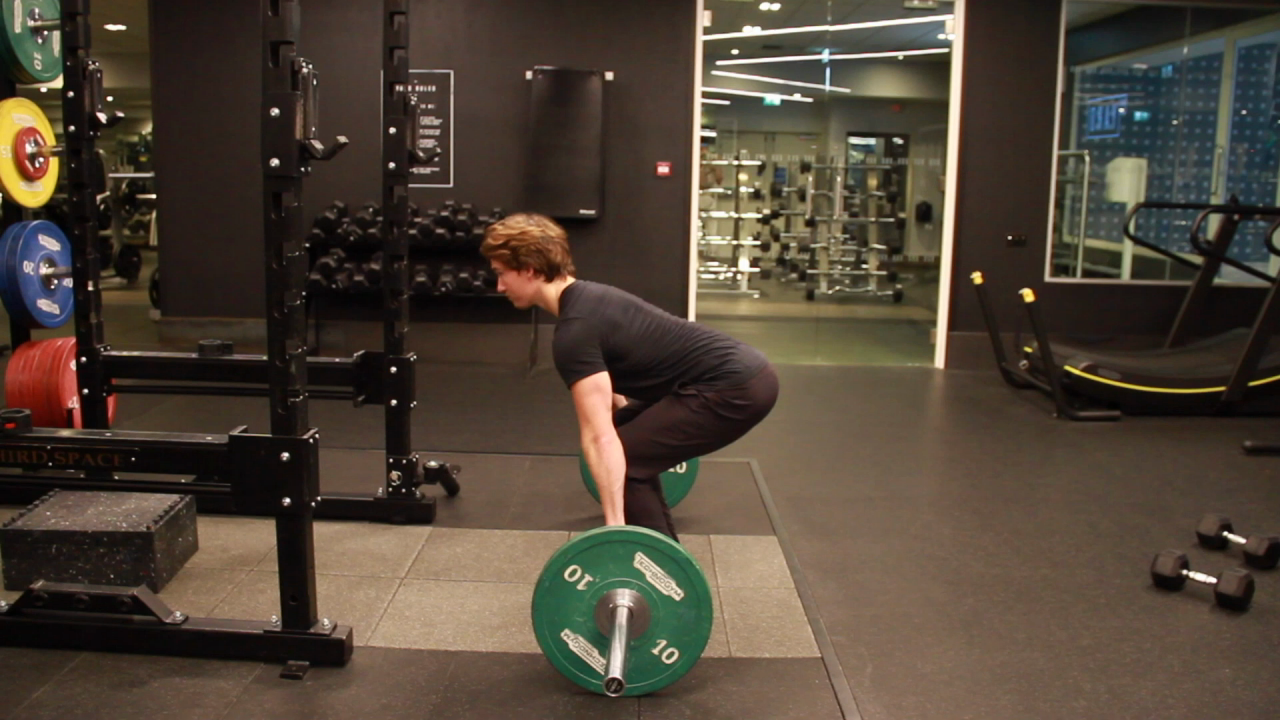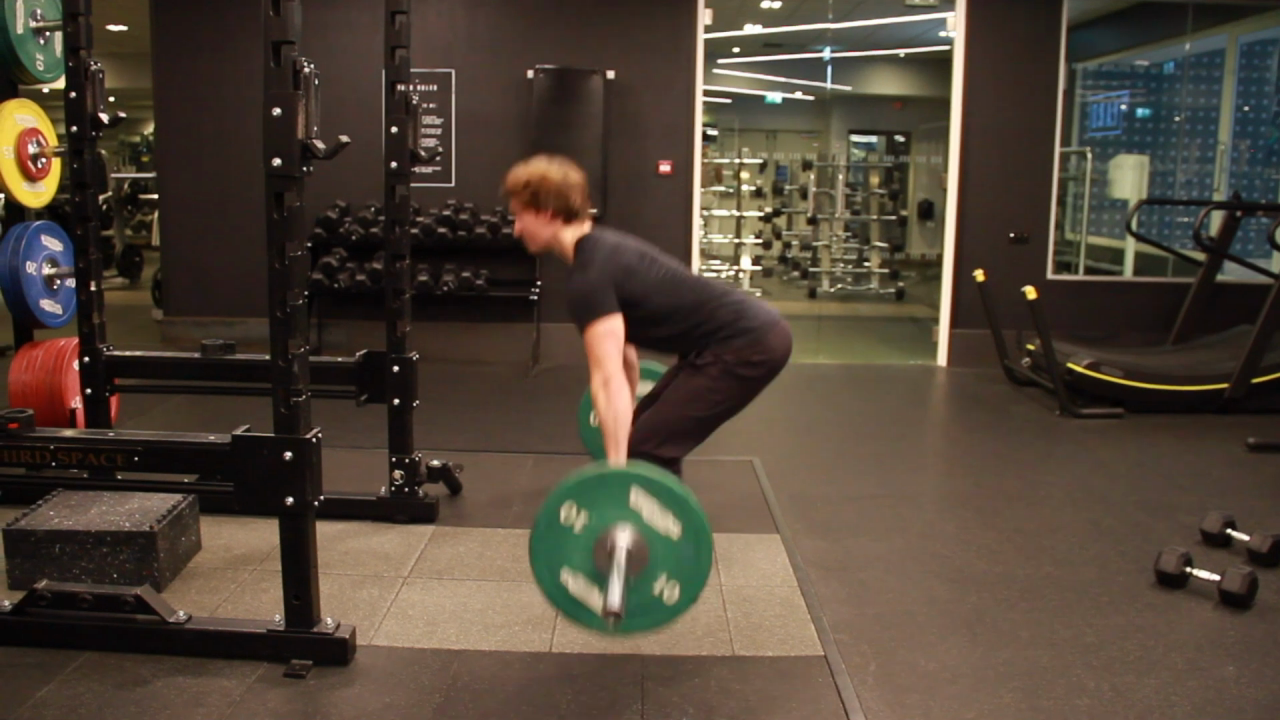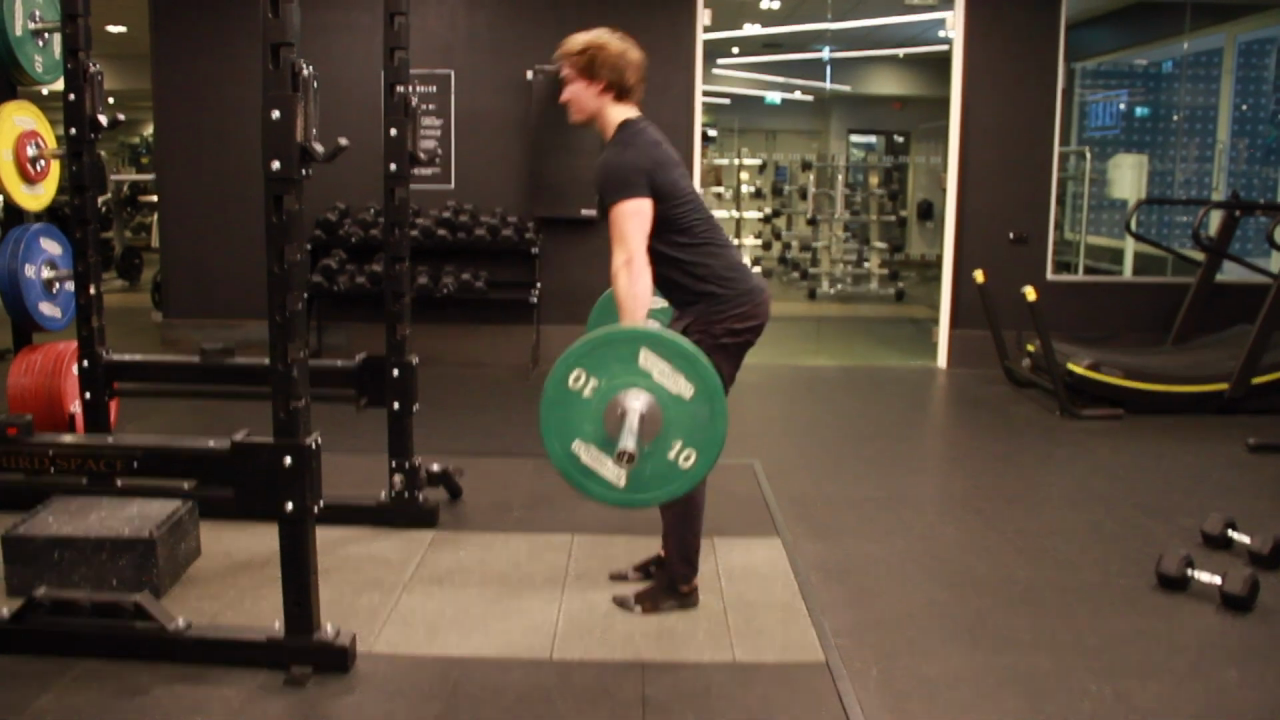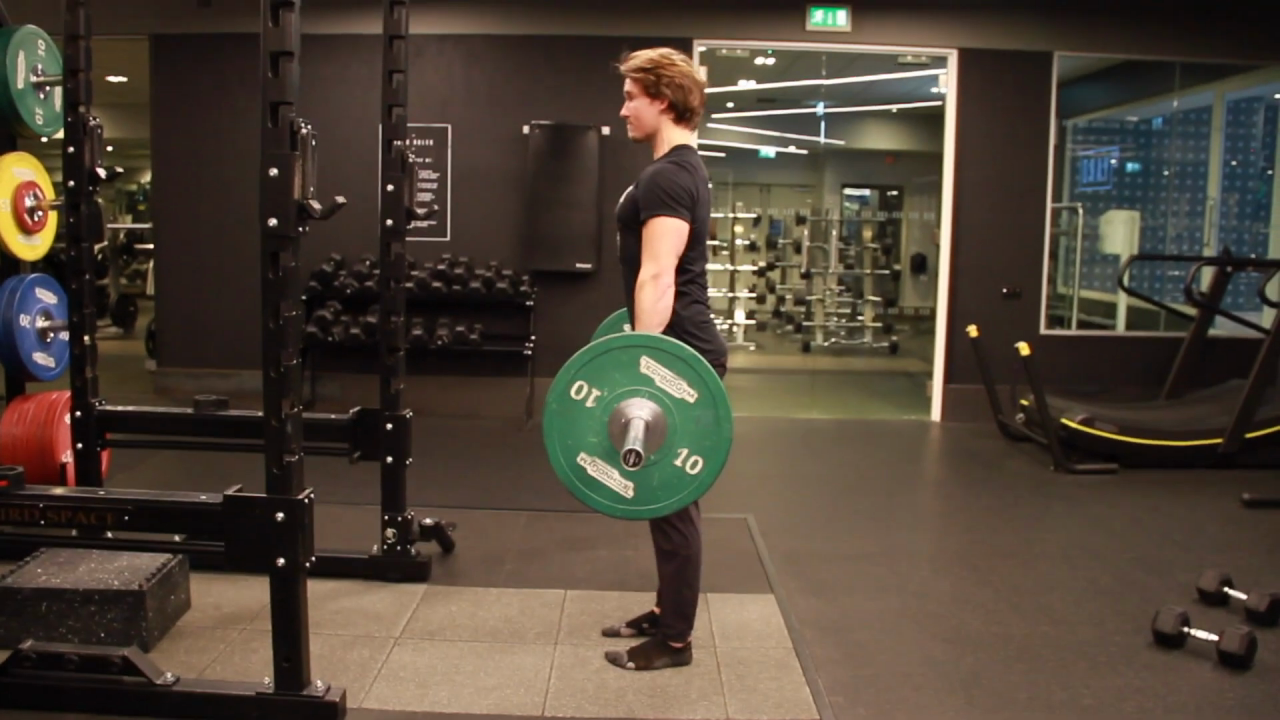
dt=0.3s
person 1, frame 1
left shoulder: (574, 334)
right shoulder: (588, 298)
left elbow: (599, 438)
left wrist: (615, 528)
left hip: (735, 390)
right hip: (740, 372)
left knee: (626, 461)
right knee: (627, 446)
person 1, frame 2
left shoulder: (589, 278)
right shoulder: (604, 247)
left elbow: (607, 381)
right elbow: (624, 344)
left wrist: (616, 470)
right wrist: (630, 393)
left hip: (748, 346)
right hip: (755, 333)
left knee: (651, 444)
right knee: (647, 427)
person 1, frame 3
left shoulder: (623, 159)
right shoulder: (639, 143)
left elbow: (630, 262)
right wrist: (639, 332)
left hip: (721, 310)
right hip: (722, 300)
left ankle: (680, 584)
right ankle: (673, 556)
person 1, frame 4
left shoulder: (667, 176)
right shoulder: (680, 170)
left elbow: (656, 279)
right hip: (683, 353)
left ankle: (674, 640)
right ankle: (667, 613)
